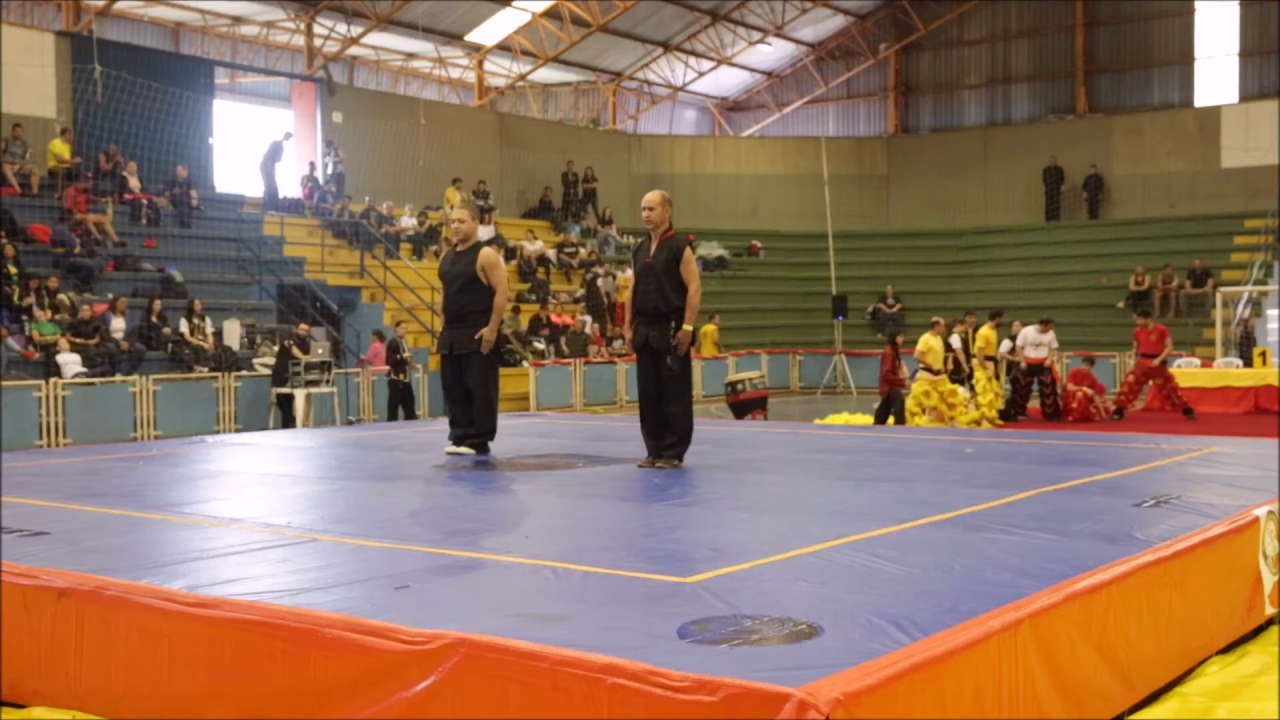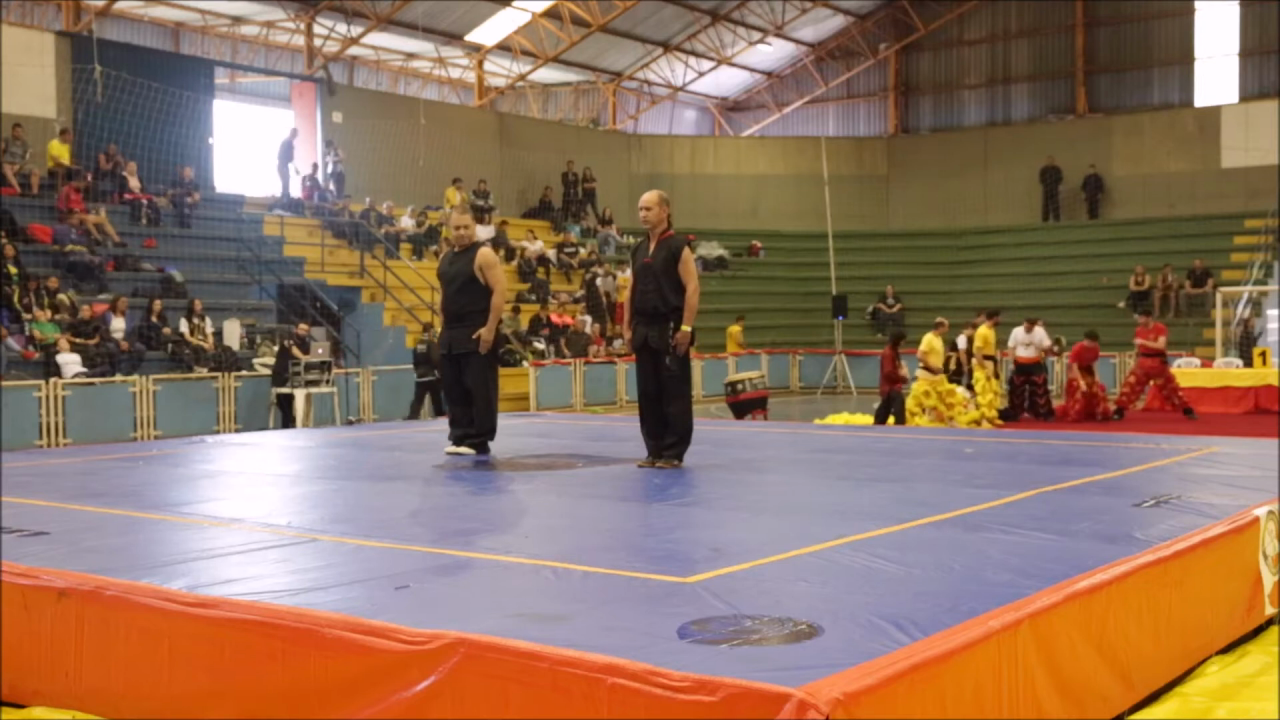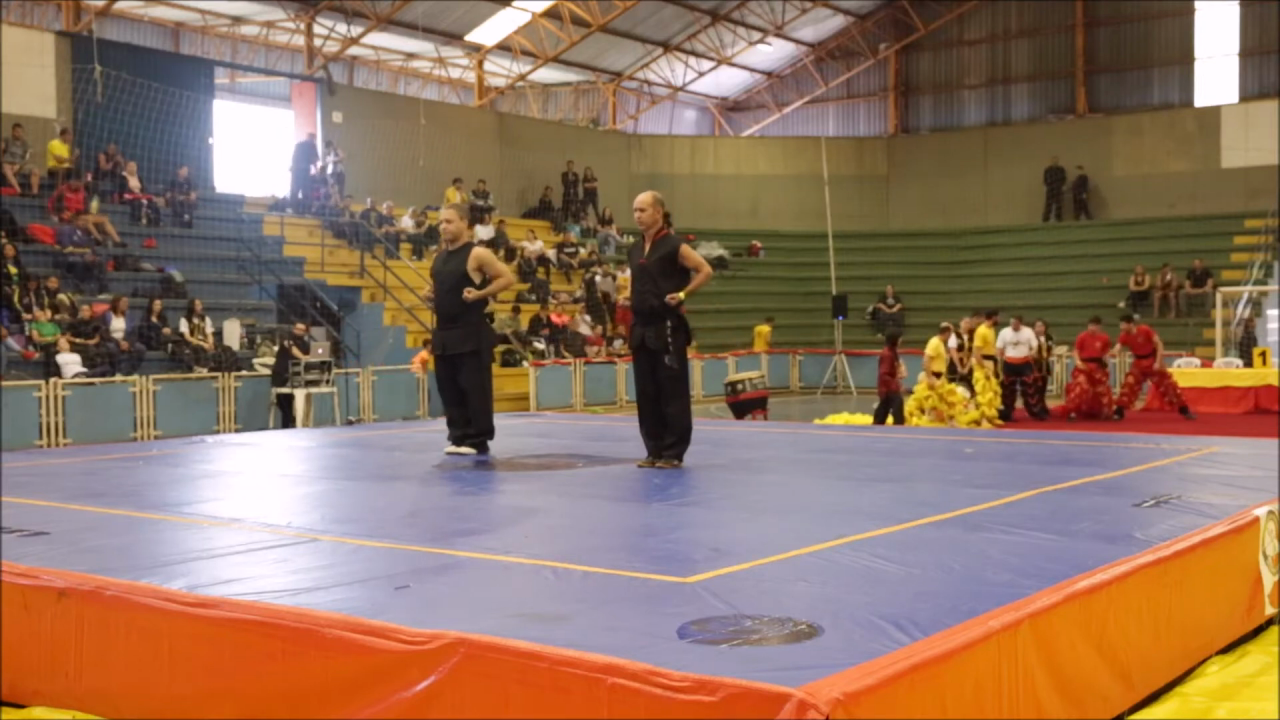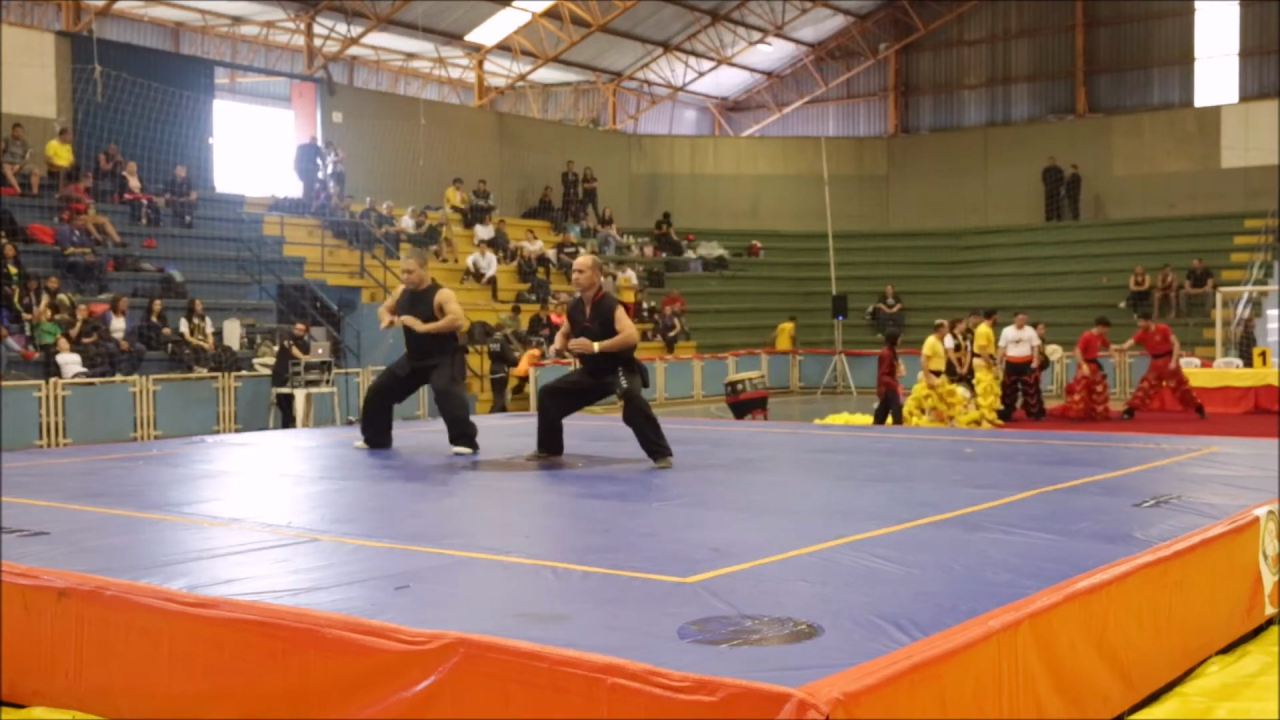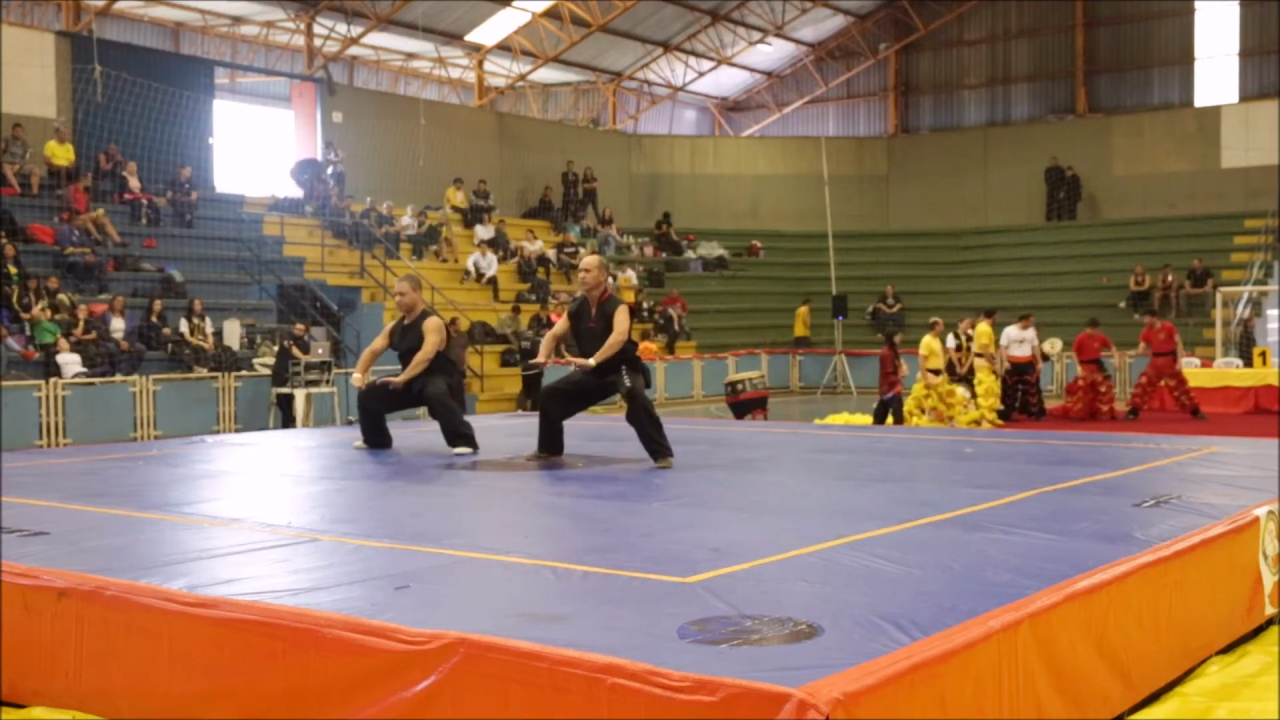
dt=1s
person 1, frame 1
left shoulder: (680, 247)
right shoulder: (639, 250)
left elbow: (694, 289)
left wrist: (687, 328)
right wrist: (628, 325)
left hip: (670, 328)
right hip: (645, 329)
left knee: (675, 393)
right knee: (648, 392)
left ankle: (673, 453)
right ankle: (655, 450)
person 1, frame 2
left shoulder: (678, 247)
right shoulder: (638, 250)
left elbow: (692, 289)
left wrist: (685, 328)
right wrist: (627, 326)
left hip: (669, 328)
right hip: (643, 329)
left knee: (674, 393)
right knee: (648, 393)
left ankle: (673, 453)
right ankle: (655, 450)
person 1, frame 3
left shoulder: (674, 246)
right shoulder: (634, 250)
left elbow: (705, 270)
left wrist: (682, 294)
right wrist: (630, 298)
left hip: (667, 327)
right hip: (641, 327)
left knee: (672, 392)
right knee: (646, 393)
left ankle: (673, 453)
right ankle: (654, 450)
person 1, frame 4
left shoulder: (611, 306)
right shoulder: (574, 308)
left elbow: (632, 337)
right elbow: (563, 332)
left wrist: (595, 346)
right wrist: (558, 344)
left hip: (619, 369)
right hip: (590, 371)
left knee: (632, 399)
right knee: (548, 393)
left ankle: (661, 453)
right ankle: (549, 447)
person 1, frame 5
left shoulder: (617, 307)
right shoulder: (575, 310)
left elbow: (619, 336)
right elbow: (554, 334)
left wrist: (592, 361)
right wrist: (543, 355)
left hip: (622, 368)
right hip: (592, 370)
left knee: (636, 397)
right knee: (550, 396)
left ankle: (662, 454)
right ankle: (549, 448)
person 2, frame 1
left shoulder: (486, 255)
right shoulder: (446, 257)
left elbow: (502, 292)
left wrist: (492, 328)
right wrist: (445, 326)
left hip: (478, 334)
right hip: (451, 334)
left knee: (480, 389)
right knee: (453, 389)
left ankle: (479, 441)
right ankle: (459, 437)
person 2, frame 2
left shoulder: (484, 254)
right shoulder: (445, 258)
left elbow: (500, 291)
left wrist: (490, 328)
right wrist: (445, 326)
left hip: (477, 334)
right hip: (450, 334)
left knee: (480, 388)
right knee: (453, 389)
left ankle: (479, 441)
right ankle: (460, 437)
person 2, frame 3
left shoulder: (477, 254)
right shoulder: (439, 257)
left elbow: (507, 278)
left wrist: (479, 294)
right wrist: (431, 295)
left hip: (471, 333)
right hip: (443, 333)
left knee: (475, 388)
right knee: (449, 389)
left ankle: (478, 440)
right ankle: (459, 437)
person 2, frame 4
left shoulder: (442, 295)
right shoulder: (402, 292)
left elbow: (459, 320)
right elbow: (385, 308)
left wrist: (424, 327)
right wrist: (387, 318)
left hip: (444, 358)
right hip: (415, 356)
left knee: (445, 389)
right knee: (378, 390)
left ankle: (465, 440)
right ankle: (376, 438)
person 2, frame 5
left shoulder: (432, 323)
right shoulder: (395, 327)
left elbow: (426, 354)
right elbow: (372, 351)
left wrist: (404, 378)
right wrist: (358, 374)
left hip: (439, 378)
right hip: (410, 381)
left knee: (436, 395)
right knee: (368, 394)
left ankle: (464, 442)
right ankle: (376, 440)
